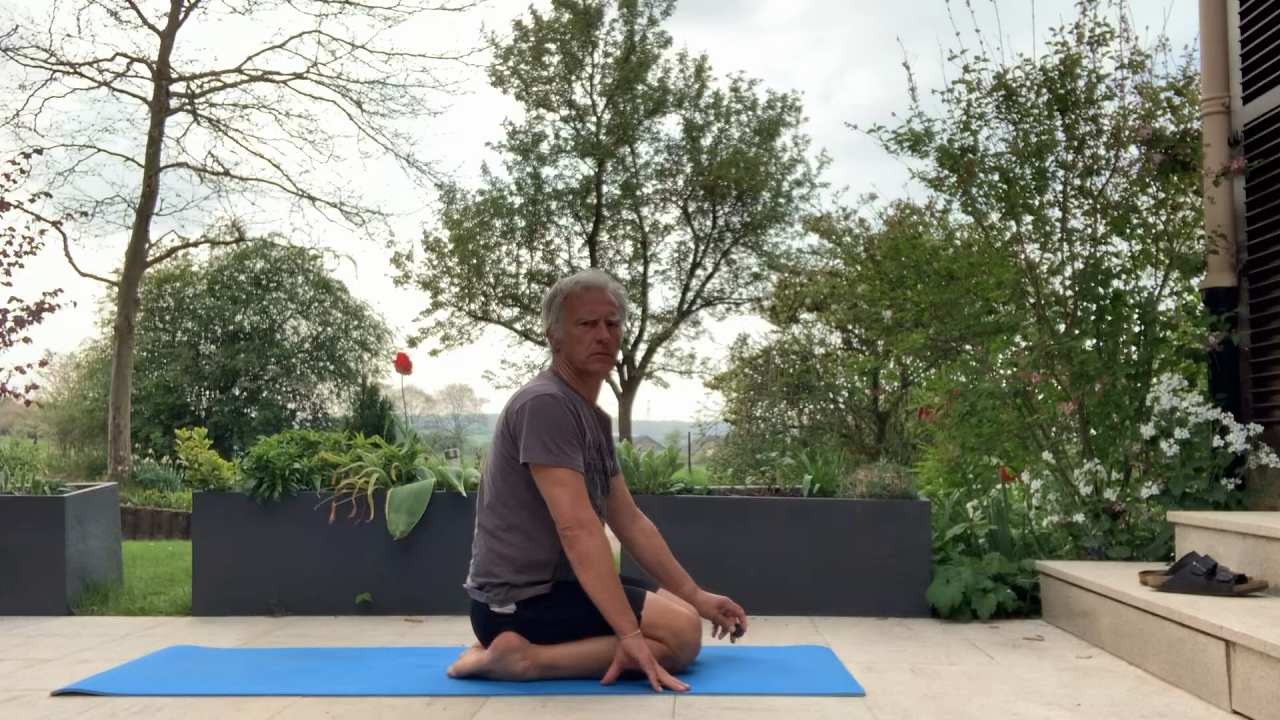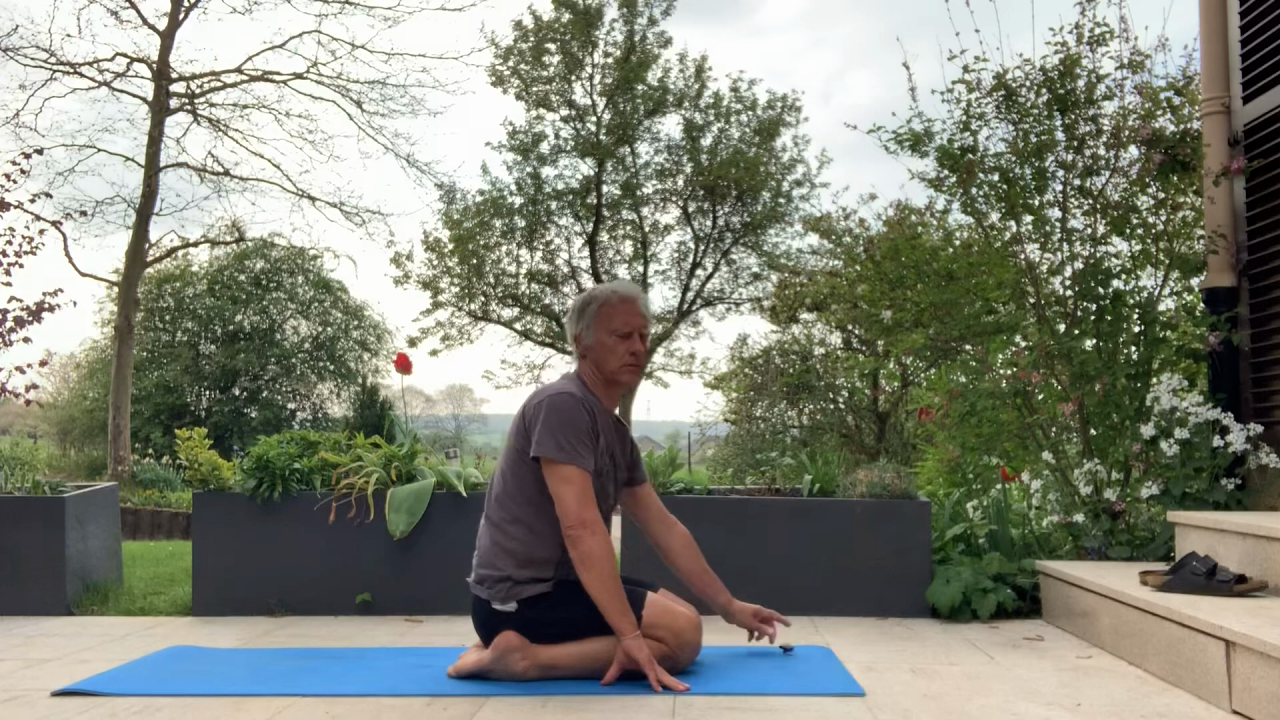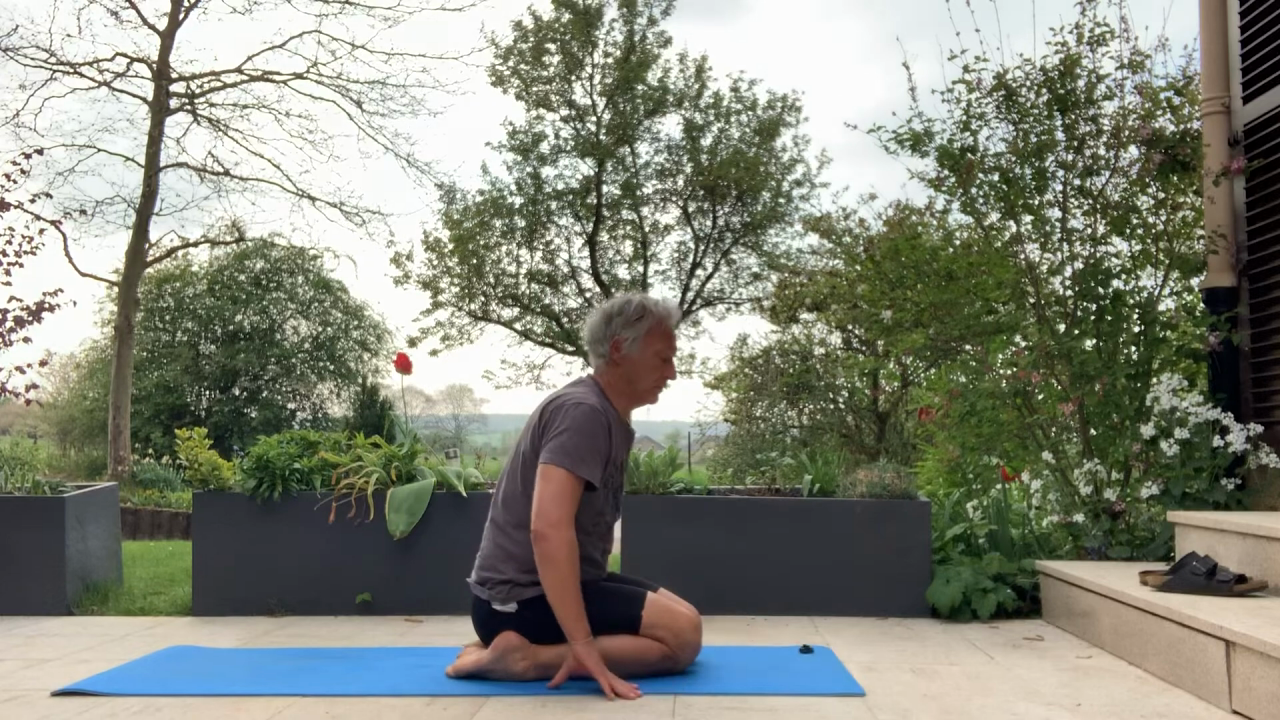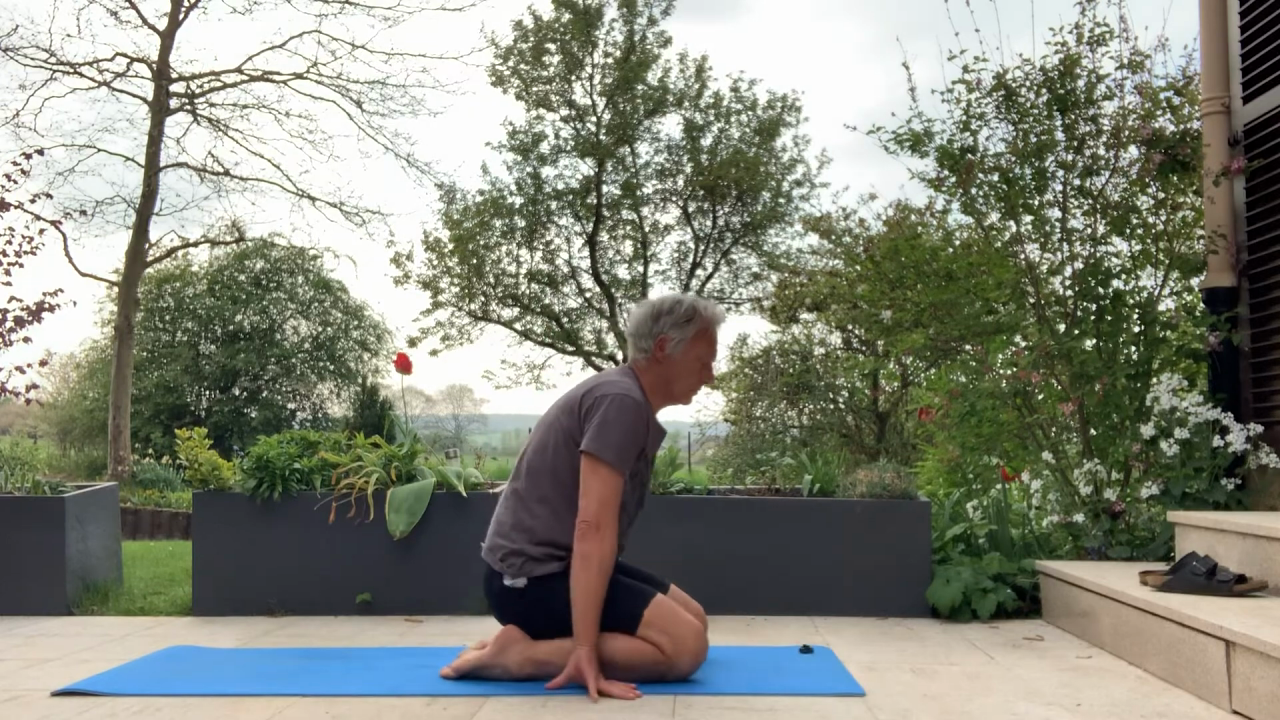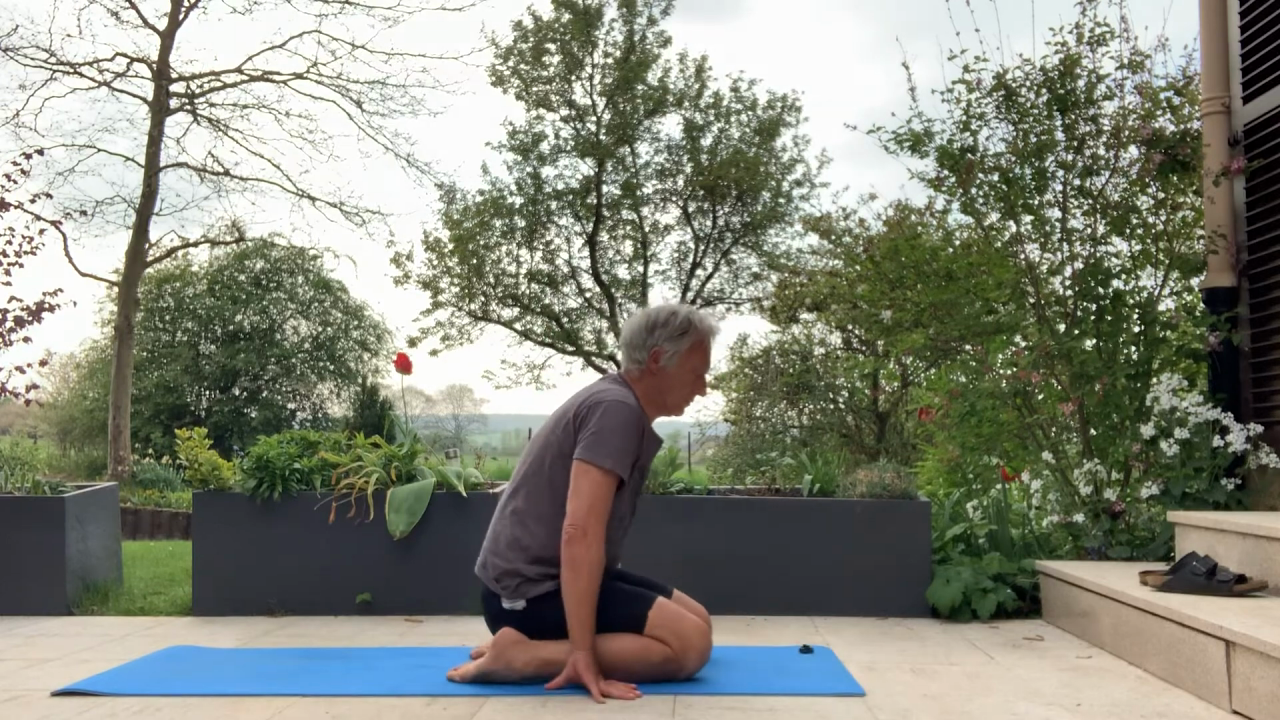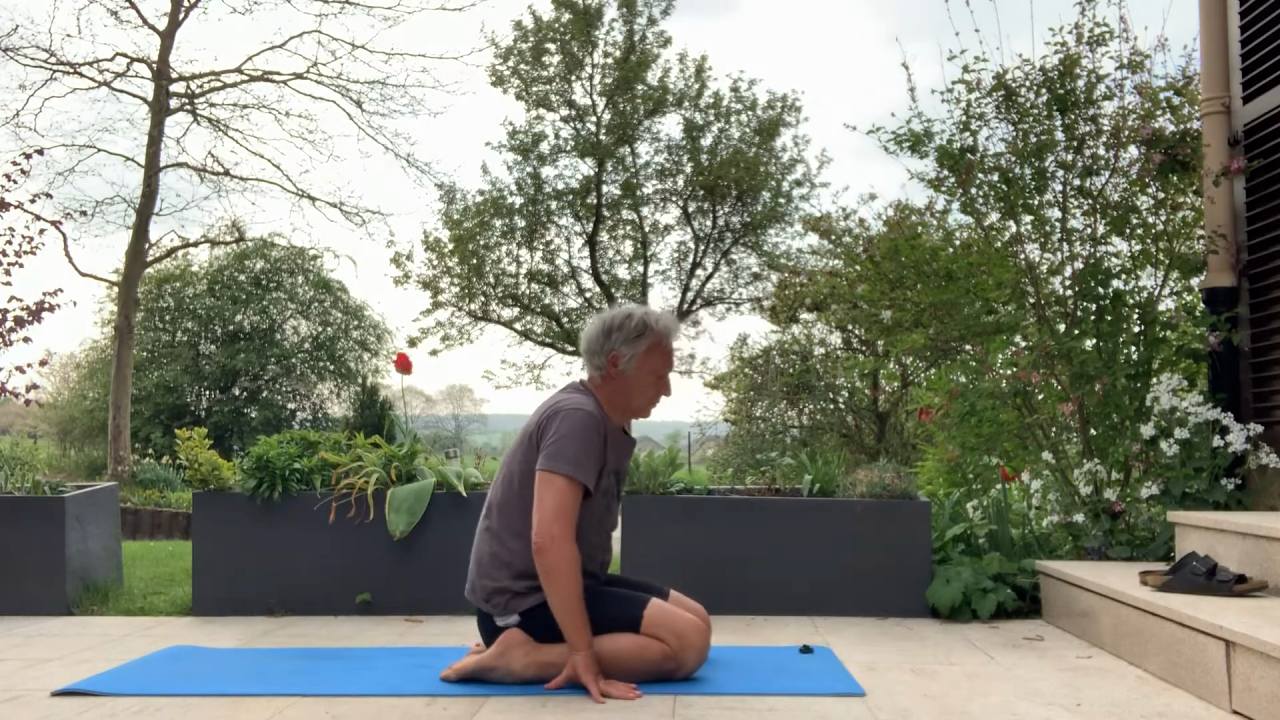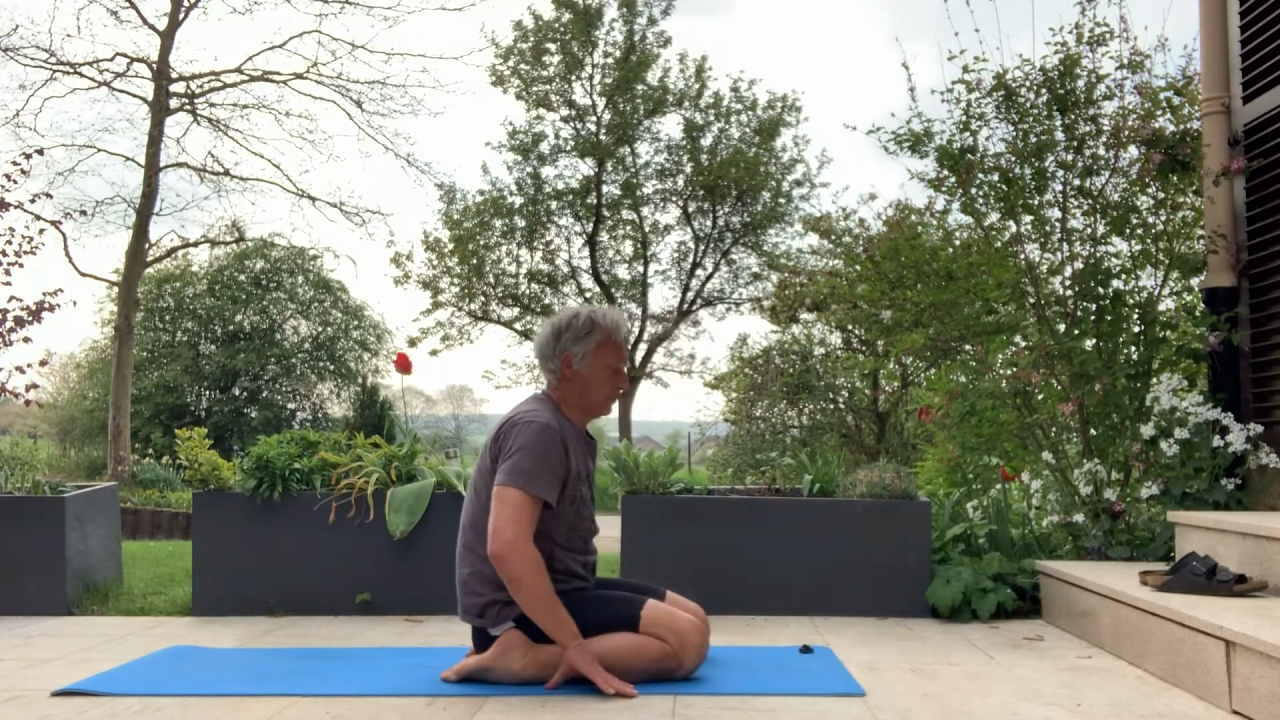
dt=0.5s
person 1, frame 1
left shoulder: (593, 418)
right shoulder: (545, 404)
left elbow: (630, 520)
right elbow: (578, 531)
left wrist: (694, 595)
right wrist: (630, 633)
left hip: (551, 584)
right hip: (520, 600)
left knee: (684, 613)
right knee: (681, 633)
left ankle: (529, 643)
right ankle: (523, 659)
person 1, frame 2
left shoulder: (615, 432)
right shoulder: (563, 405)
left elbow: (664, 527)
right elbow: (581, 531)
left wrist: (729, 607)
right wrist: (630, 635)
left hip: (552, 583)
right hip: (520, 598)
left knee: (681, 616)
right knee: (680, 634)
left ankle: (533, 643)
right ankle: (522, 657)
person 1, frame 3
left shoulder: (607, 416)
right shoulder: (583, 411)
right elbow: (549, 530)
right wrist: (582, 644)
left hip: (550, 589)
right hip: (520, 599)
left knee: (683, 617)
right knee: (681, 635)
left ankle: (523, 643)
right ankle: (522, 658)
person 1, frame 4
left shoulder: (623, 397)
right shoulder: (621, 401)
right elbow: (593, 528)
right wrist: (586, 650)
left hip: (557, 566)
right hip: (530, 576)
left knee: (693, 619)
right knee: (683, 647)
left ankle: (531, 638)
right ankle: (518, 653)
person 1, frame 5
left shoulder: (618, 405)
right shoulder: (617, 410)
right elbow: (579, 532)
right wrist: (583, 652)
left hip: (555, 581)
right hip: (530, 592)
left knee: (697, 621)
right knee: (689, 644)
left ankle: (534, 642)
right ankle: (523, 655)
person 1, frame 6
left shoulder: (603, 421)
right shoulder: (578, 417)
right elbow: (550, 541)
right wrist: (582, 651)
left hip: (554, 591)
right hip: (525, 604)
left knee: (695, 619)
right knee: (687, 642)
left ankle: (531, 644)
right ankle: (522, 657)
person 1, frame 7
left shoulder: (570, 431)
right shoulder: (539, 431)
right elbow: (506, 547)
right wrist: (573, 644)
right hip: (517, 613)
left knee: (693, 619)
right knee: (685, 641)
left ankle: (530, 647)
right ankle: (521, 657)
